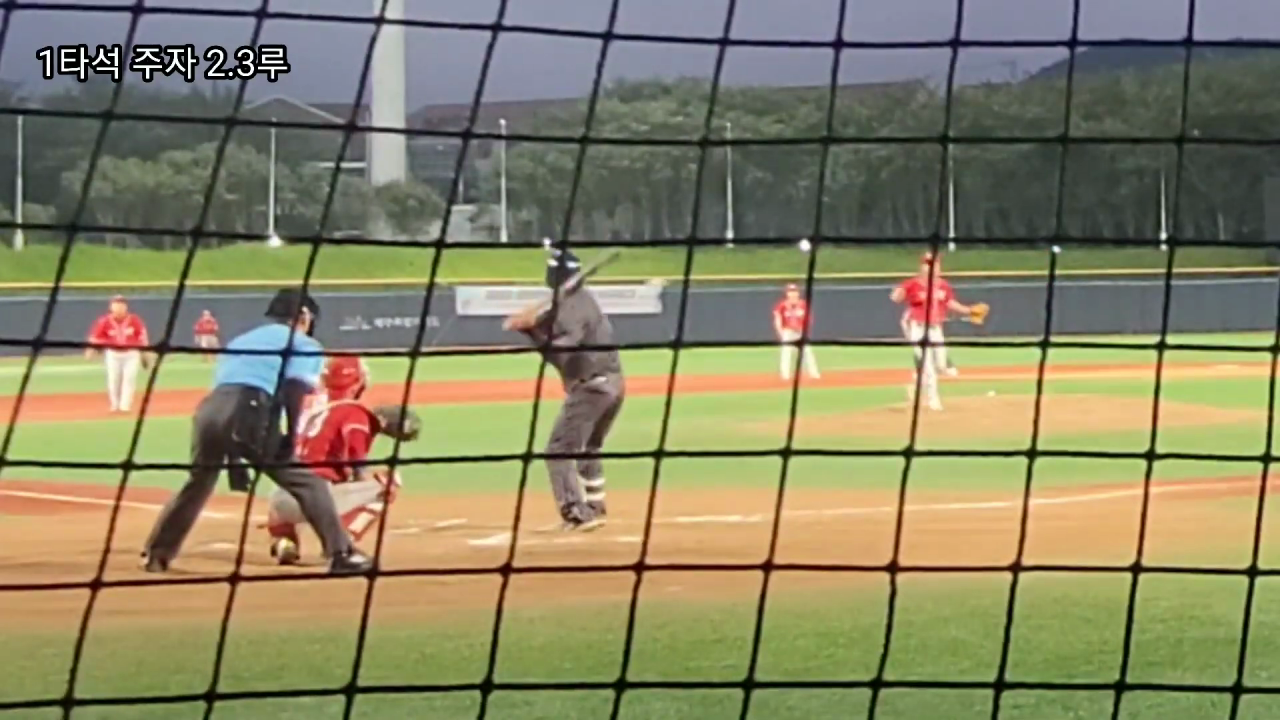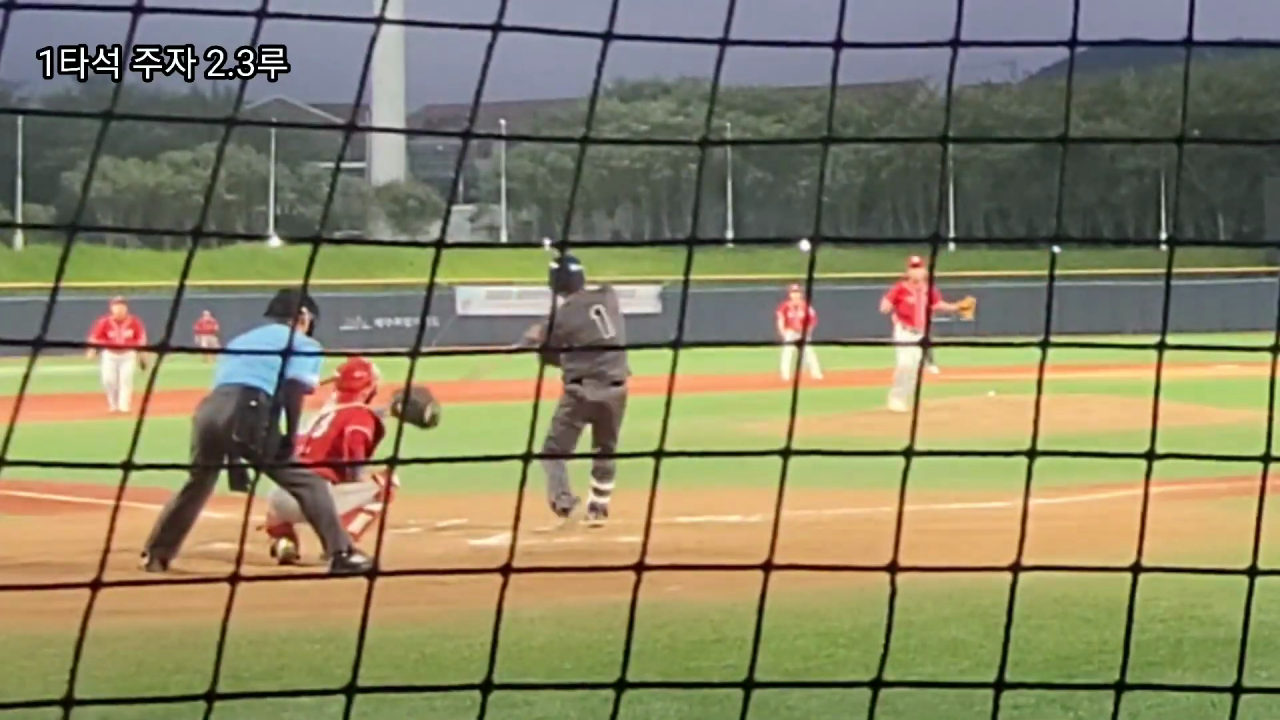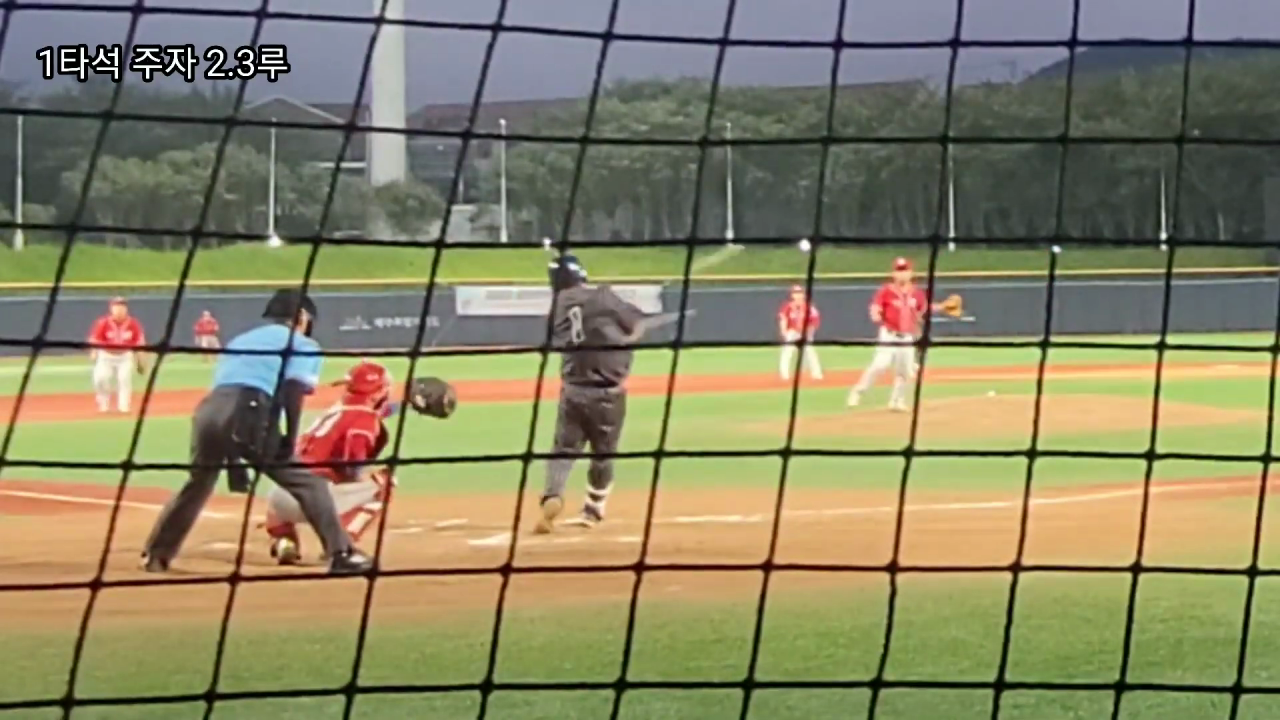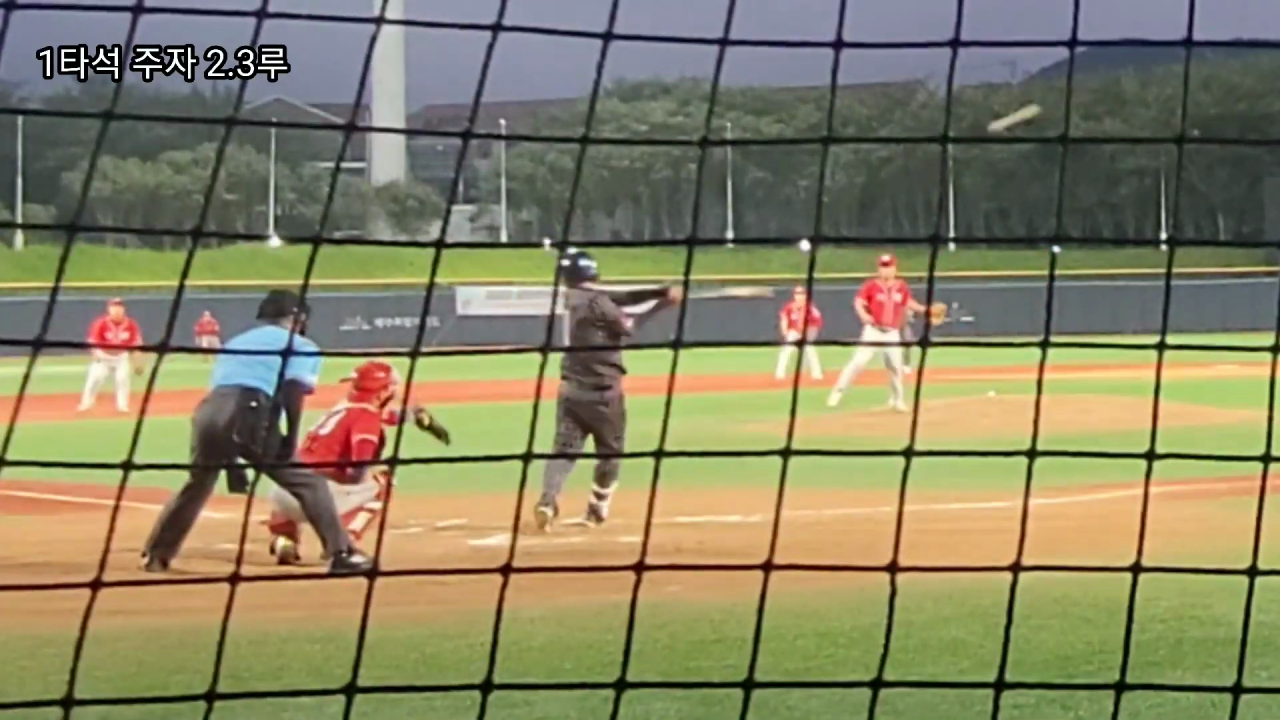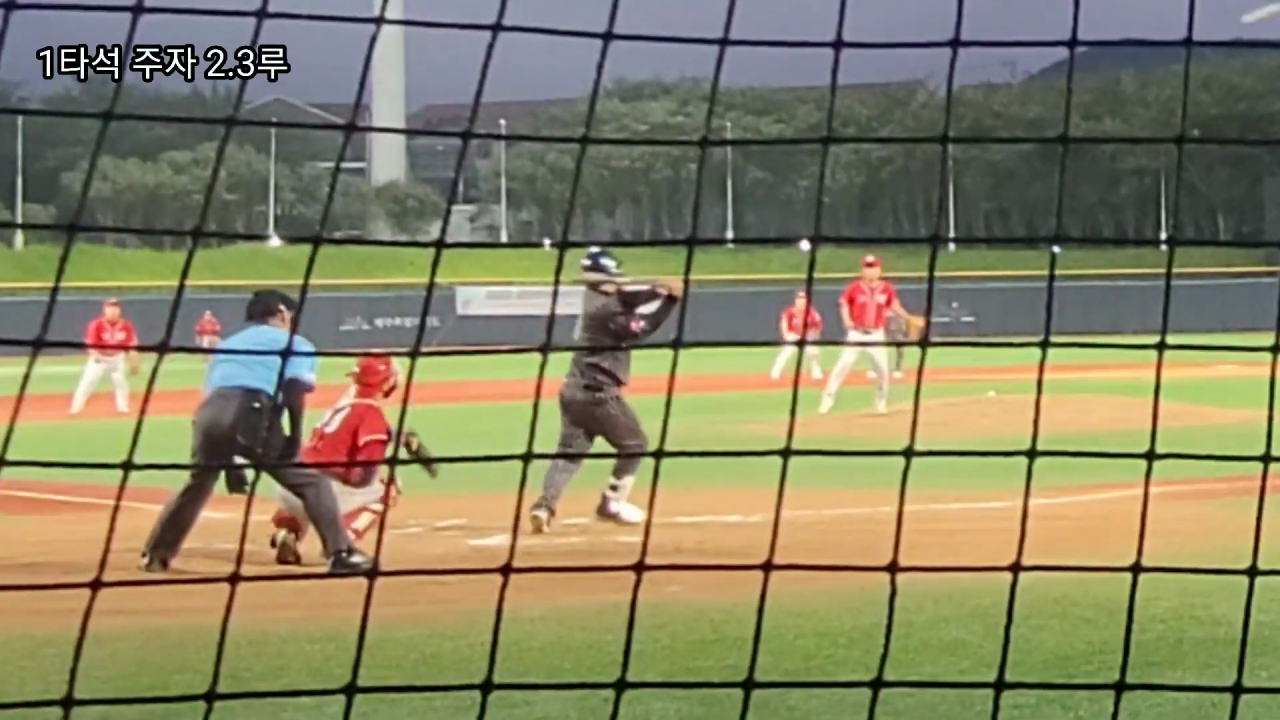
dt=0.1s
person 1, frame 1
left shoulder: (239, 340)
right shoulder: (304, 344)
right elbow: (294, 388)
left wrist: (234, 457)
right wrist: (291, 434)
left hip: (210, 410)
right hip: (250, 414)
left knee: (197, 484)
right knee: (307, 483)
left ankle: (155, 555)
right ankle: (341, 554)
person 1, frame 2
left shoulder: (240, 340)
right shoulder: (304, 344)
right elbow: (293, 388)
left wrist: (234, 458)
right wrist: (291, 435)
left hip: (210, 411)
right hip: (249, 413)
left knee: (197, 485)
right knee: (308, 483)
left ankle: (155, 555)
right ankle: (342, 554)
person 1, frame 3
left shoulder: (238, 341)
right shoulder: (302, 345)
right elbow: (293, 389)
left wrist: (233, 459)
right wrist: (291, 435)
left hip: (209, 411)
right hip: (249, 414)
left knee: (197, 485)
right knee: (308, 483)
left ankle: (155, 555)
right ankle: (341, 554)
person 1, frame 4
left shoulder: (234, 342)
right shoulder: (298, 344)
right elbow: (293, 391)
left wrist: (231, 459)
right wrist: (292, 436)
left hip: (208, 413)
right hip: (250, 414)
left knee: (197, 485)
right knee: (308, 482)
left ankle: (155, 554)
right ankle: (342, 554)
person 1, frame 5
left shoulder: (226, 344)
right shoulder: (294, 343)
right elbow: (294, 390)
left wrist: (228, 460)
right wrist: (295, 435)
left hip: (210, 414)
right hip: (252, 415)
left knee: (197, 486)
right knee: (311, 482)
left ankle: (155, 555)
right ankle: (342, 553)
person 2, frame 1
left shoulder: (574, 308)
right shoulder: (567, 302)
left elbow: (559, 350)
right elbow: (544, 328)
left wrist: (530, 325)
right wrist: (528, 322)
left hip: (591, 387)
right hip: (610, 385)
left knee: (559, 450)
right knee: (588, 449)
left ankle: (577, 512)
right ankle: (594, 507)
person 2, frame 2
left shoulder: (559, 312)
right shoulder: (607, 296)
left elbow: (548, 357)
left wrist: (537, 338)
left hip: (579, 391)
right hip: (614, 390)
left knee: (554, 452)
right knee: (604, 453)
left ankle: (566, 506)
right ankle: (598, 509)
person 2, frame 3
left shoulder: (557, 312)
right shoulder: (602, 297)
right elbow: (635, 323)
right wrist: (633, 329)
left hip: (573, 393)
right hip: (608, 393)
left knee: (563, 452)
right knee: (603, 455)
left ankle: (552, 499)
right ankle: (593, 510)
person 2, frame 4
left shoulder: (577, 298)
right shoulder: (593, 301)
left elbow: (621, 299)
right elbow: (626, 327)
left wrist: (663, 293)
right wrist: (665, 300)
left hip: (571, 390)
right hip: (601, 393)
left knee: (565, 452)
right knee: (610, 453)
left ankle: (547, 504)
right ankle: (596, 510)
person 2, frame 5
left shoulder: (603, 296)
right shoulder: (605, 306)
left elbow: (627, 299)
right elbow: (638, 331)
left wrist: (661, 290)
right wrist: (671, 297)
left hip: (574, 391)
right hip: (599, 394)
left knee: (568, 454)
right knee: (635, 446)
left ankle: (543, 506)
right ankle: (612, 504)
person 3, frame 1
left shoulder: (316, 405)
right shoulder: (354, 411)
right elbow: (355, 447)
right wrist: (363, 477)
left hip: (281, 500)
right knee: (387, 483)
left ankle: (284, 542)
person 3, frame 2
left shoulder: (331, 407)
right shoulder: (361, 414)
right elbow: (355, 447)
right wrist: (360, 479)
left hip: (281, 496)
right knee: (384, 483)
left ankle: (284, 541)
person 3, frame 3
left shoulder: (340, 409)
right shoulder: (366, 418)
right elbow: (356, 450)
right wrist: (360, 478)
left hip: (280, 496)
right knee: (382, 482)
left ankle: (284, 541)
person 3, frame 4
left shoulder: (345, 406)
right shoulder: (367, 416)
right elbow: (359, 462)
left wrist: (417, 413)
left hip: (283, 491)
right knee: (383, 482)
left ankle: (284, 540)
person 3, frame 5
left shoulder: (347, 401)
right shoulder: (372, 413)
right elbow: (367, 471)
left wrist: (405, 438)
left hip: (292, 488)
right knee: (388, 487)
left ankle: (287, 534)
